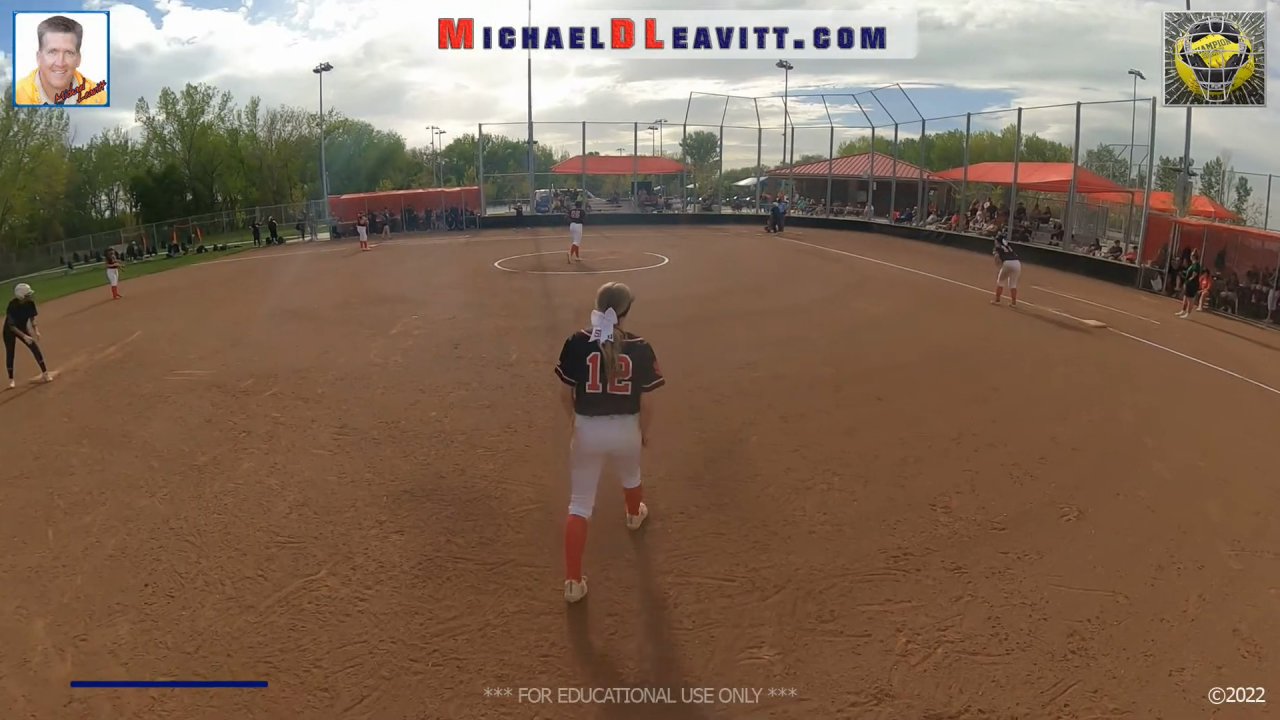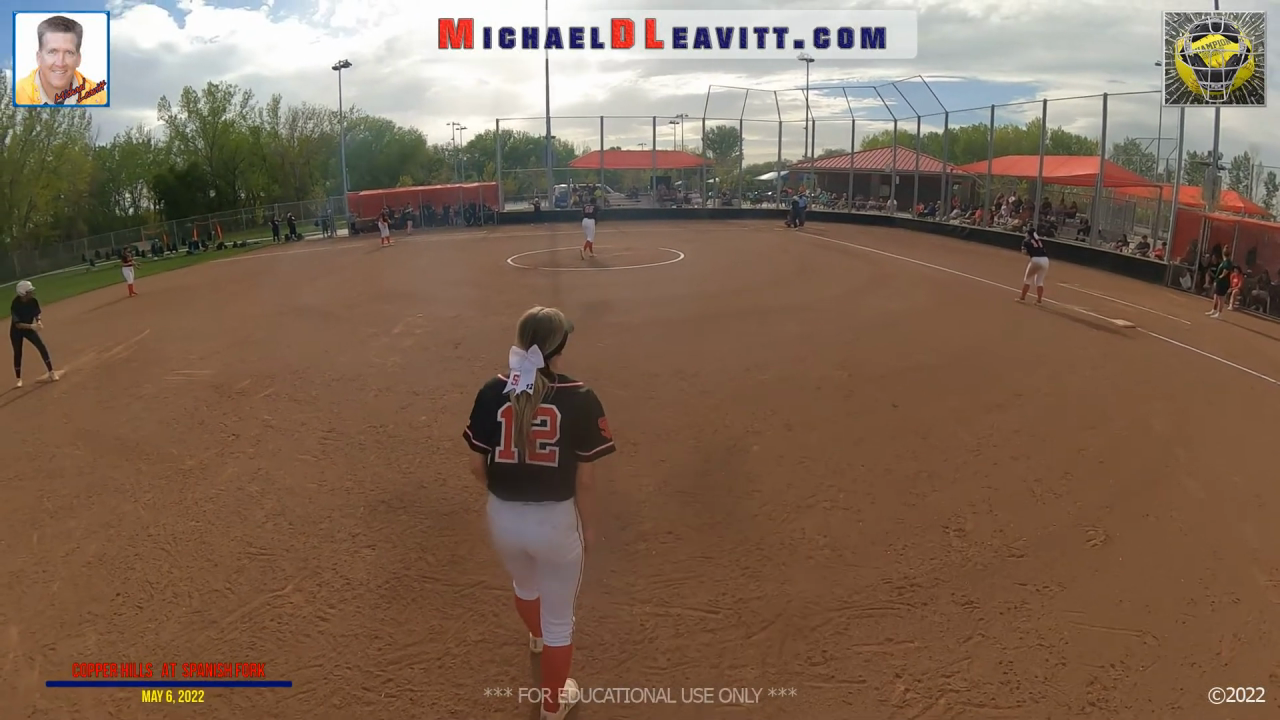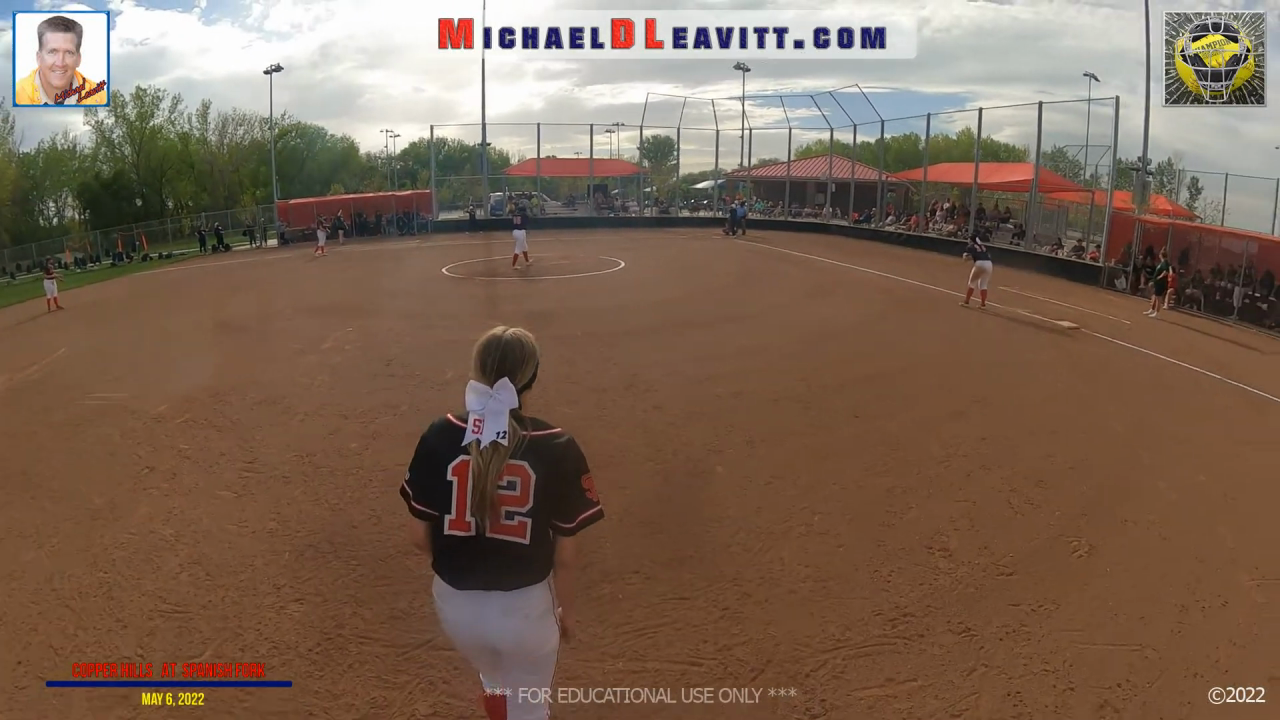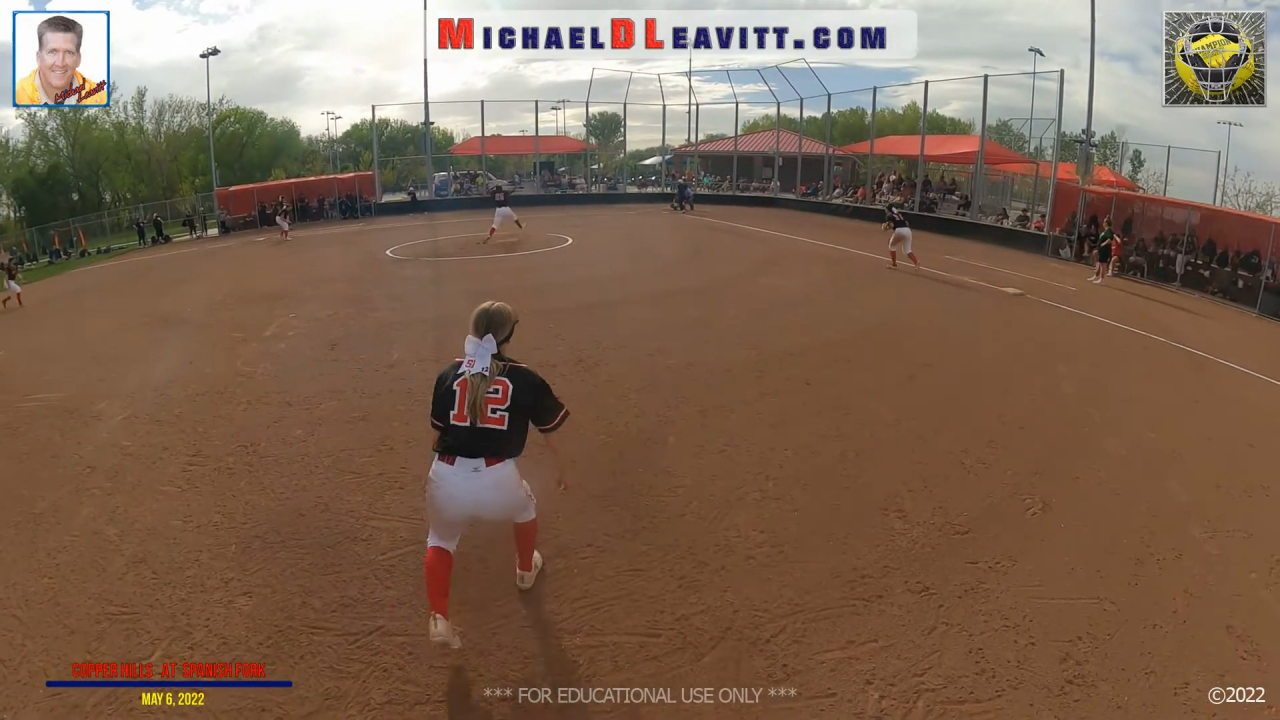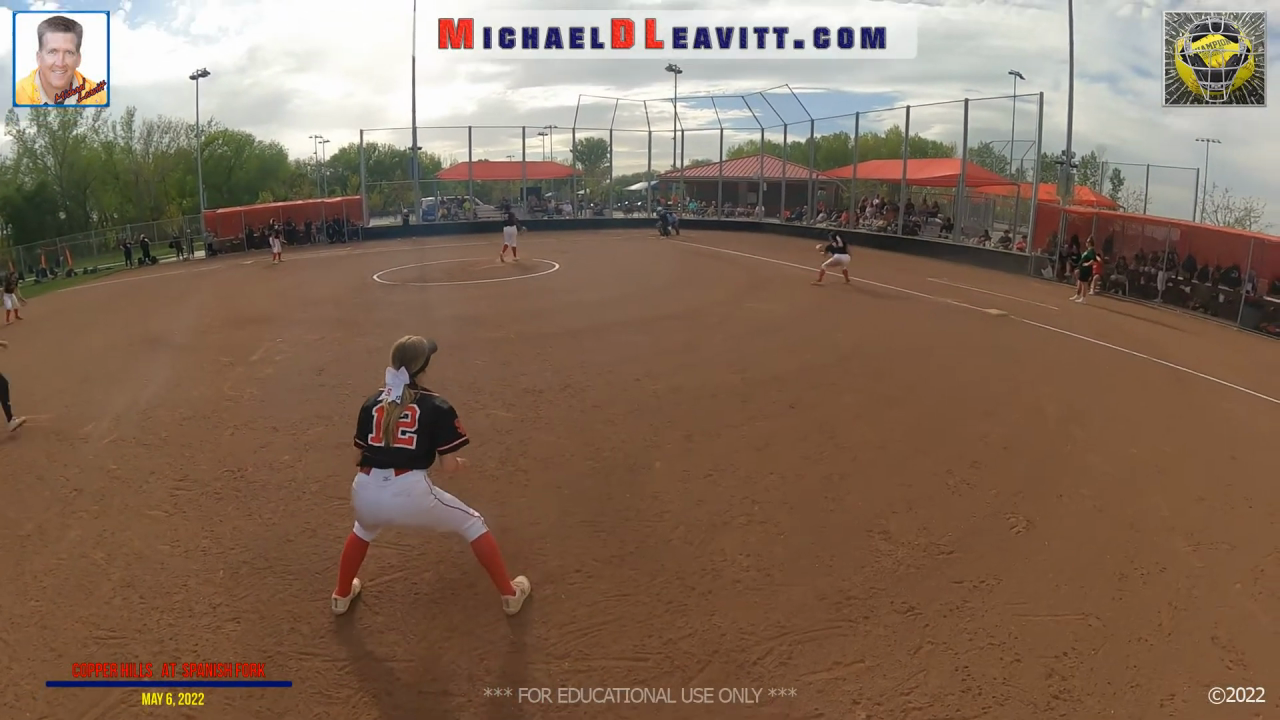
dt=1s
person 1, frame 1
left shoulder: (577, 343)
right shoulder: (640, 348)
left elbow: (566, 395)
right elbow: (646, 402)
right wrist: (644, 431)
left hip: (587, 429)
right hip: (626, 429)
left knee: (580, 505)
right knee: (630, 476)
right ankle: (634, 515)
person 1, frame 2
left shoulder: (492, 393)
right shoulder: (579, 399)
left elbow: (478, 466)
right elbow: (584, 480)
right wrist: (586, 524)
left hip: (503, 519)
right hip: (556, 521)
left knee: (525, 584)
right knee: (558, 622)
left ankle: (538, 637)
person 1, frame 3
left shoulder: (439, 438)
right shoulder: (557, 449)
left elbow: (419, 536)
right elbow: (565, 554)
right wrist: (567, 609)
left hip: (455, 603)
right hip: (526, 606)
left knee: (493, 679)
person 1, frame 4
left shoulder: (449, 374)
right shoulder: (528, 379)
right elbow: (552, 434)
right wrist: (560, 472)
left hip: (446, 478)
right hip: (497, 481)
left knee: (440, 541)
right knee: (525, 505)
left ankle: (439, 618)
right ankle: (525, 572)
person 1, frame 5
left shoulder: (372, 402)
right shoulder: (436, 406)
right elbow: (448, 466)
right wrist: (461, 463)
left hip: (365, 491)
right hip: (411, 491)
left knee: (364, 529)
right knee: (473, 524)
left ankle: (342, 594)
right ankle: (510, 593)
